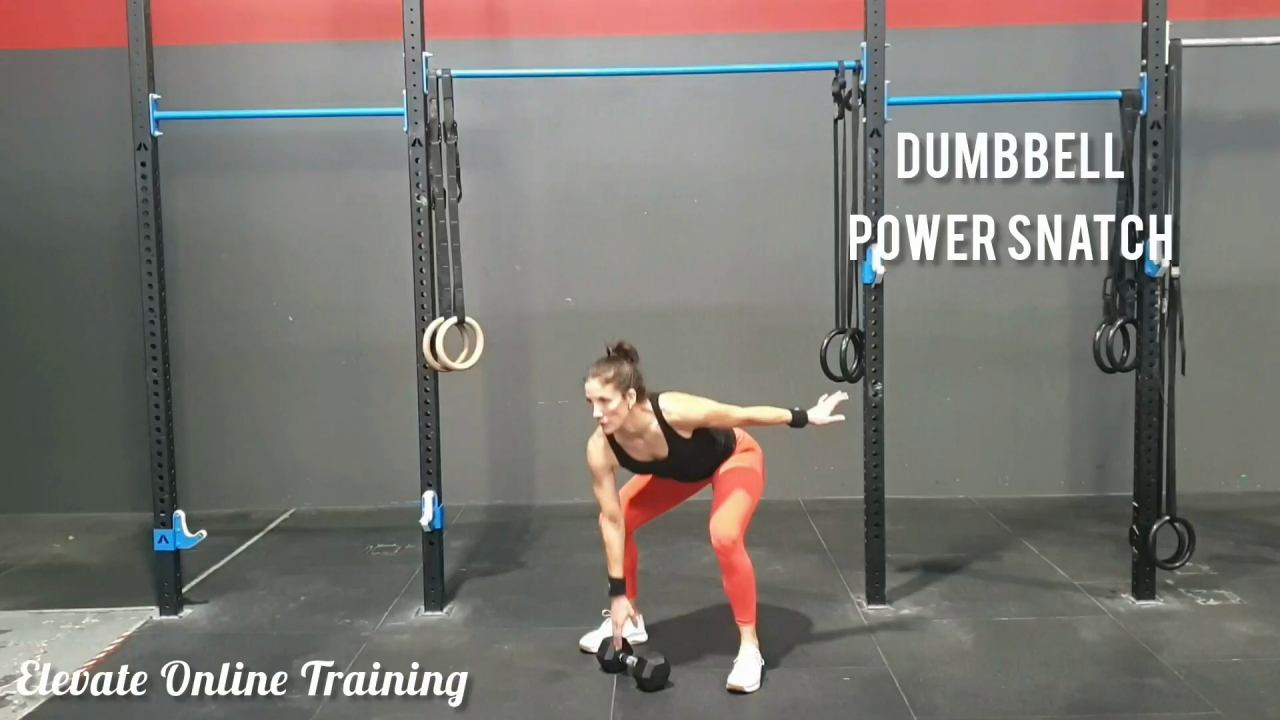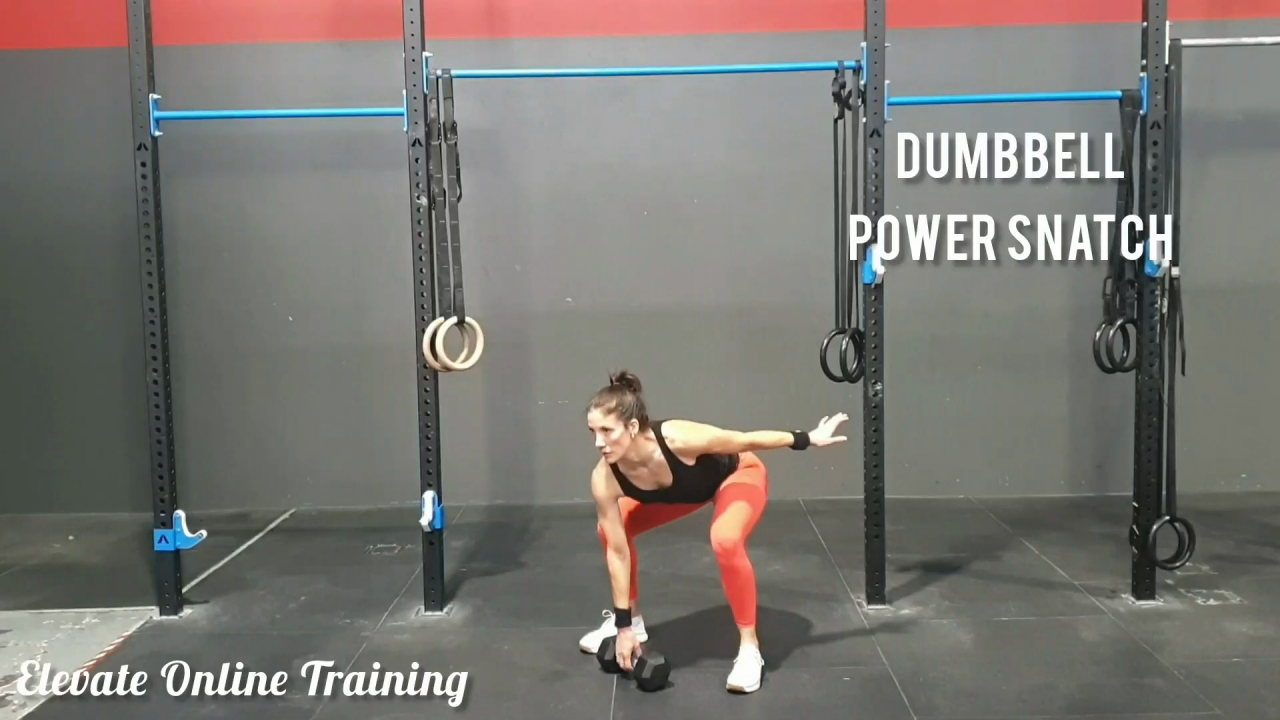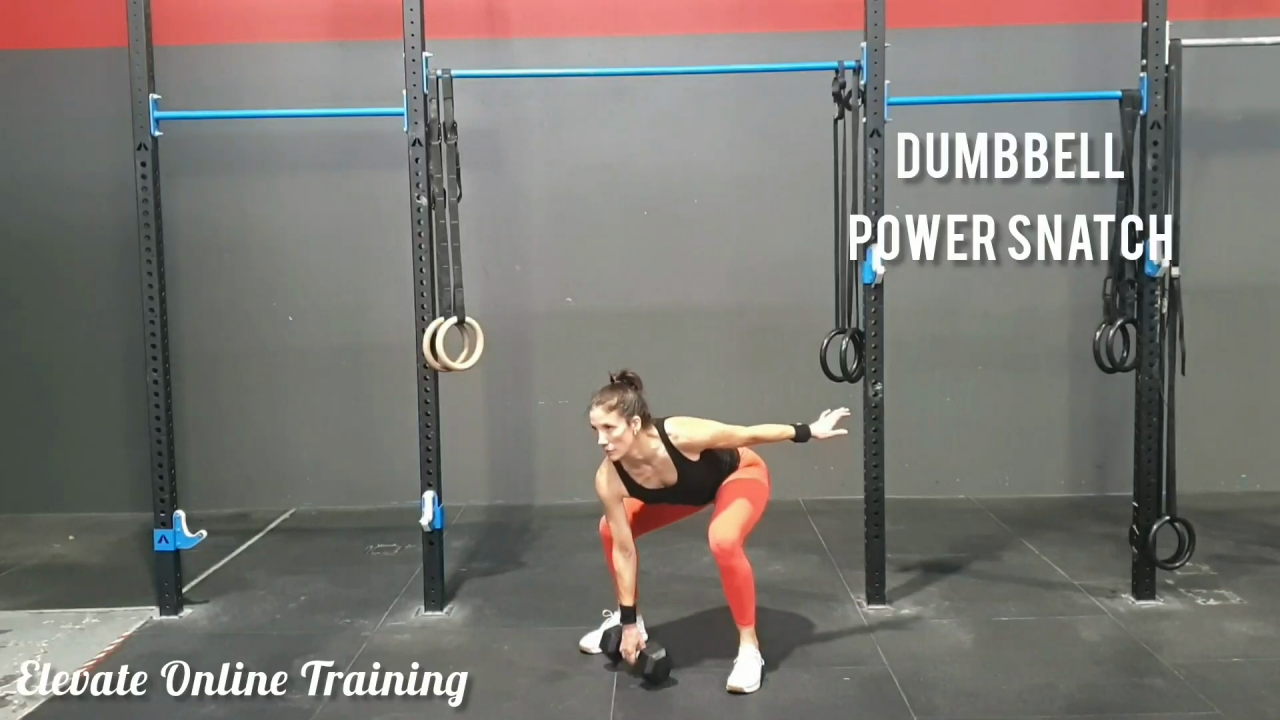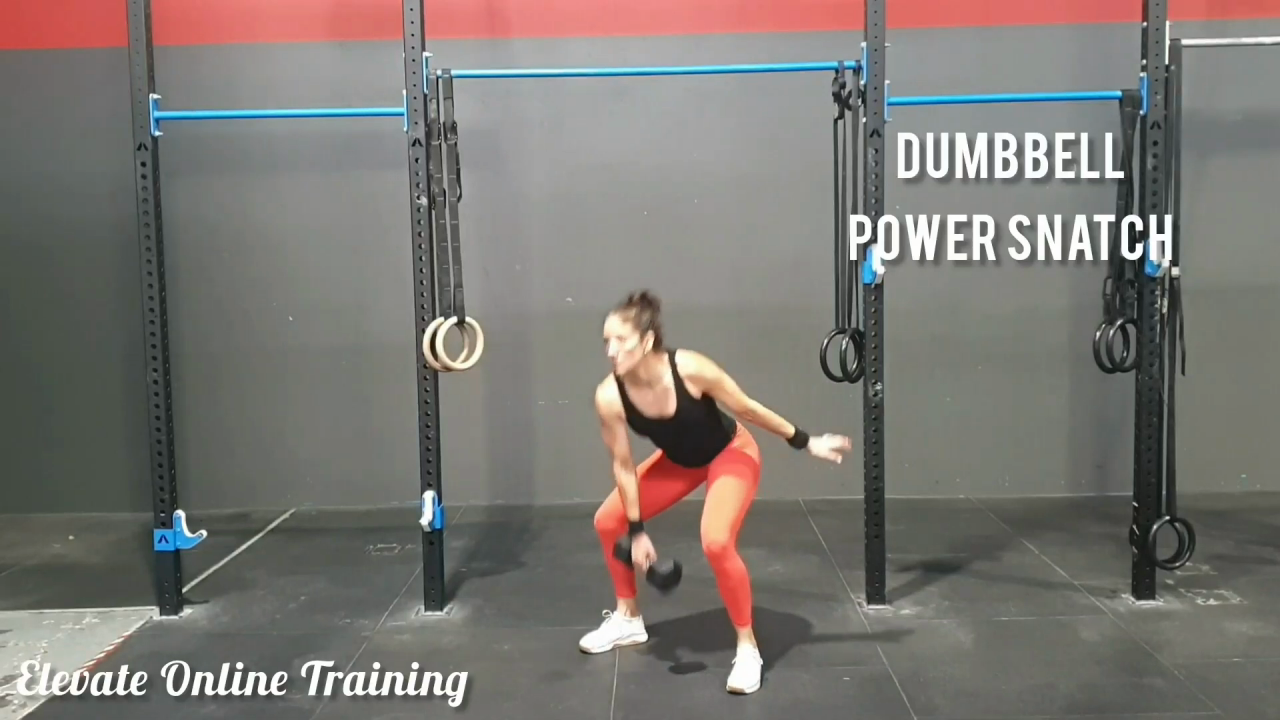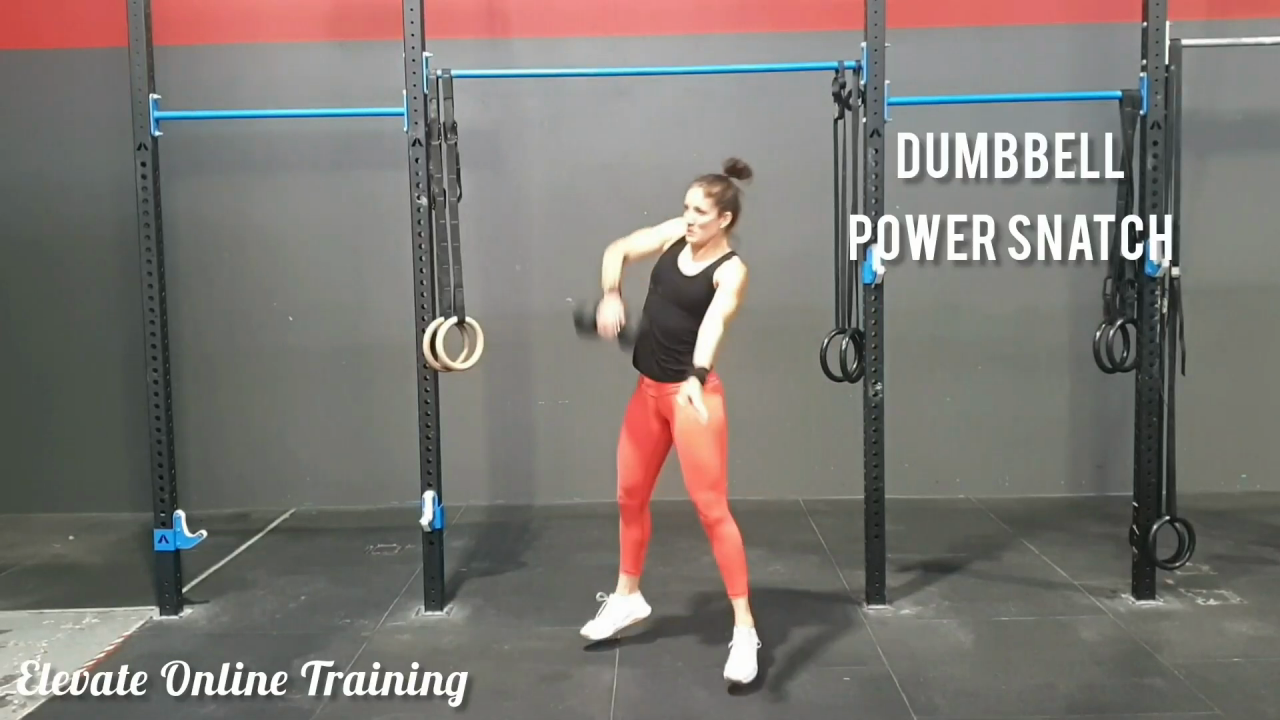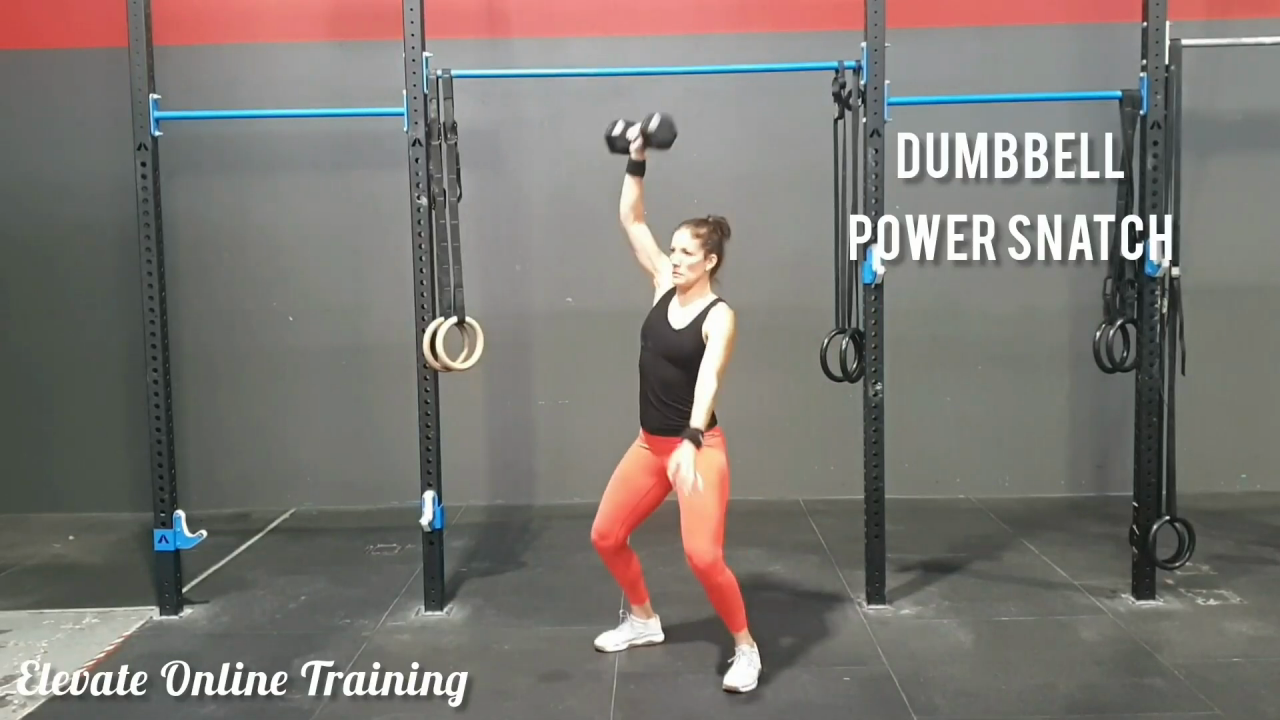
dt=0.3s
person 1, frame 1
left shoulder: (675, 411)
right shoulder: (600, 448)
left elbow: (743, 416)
right elbow: (611, 521)
left wrist: (805, 417)
right wrist: (617, 594)
left hip: (735, 456)
right hip: (680, 469)
left knee: (725, 536)
right knee: (623, 521)
left ankle: (750, 647)
right ankle: (631, 620)
person 1, frame 2
left shoulder: (678, 440)
right shoulder: (605, 480)
left elbow: (747, 441)
right elbow: (617, 550)
left wrist: (806, 439)
right wrist: (623, 625)
left hip: (739, 473)
right hip: (689, 489)
left knee: (725, 540)
right knee: (610, 529)
left ankle: (750, 647)
right ankle: (632, 617)
person 1, frame 3
left shoulder: (681, 435)
right shoulder: (608, 478)
left elbow: (748, 435)
right elbow: (623, 548)
left wrist: (807, 431)
right wrist: (628, 621)
left hip: (741, 473)
right hip: (690, 491)
left knee: (723, 541)
right knee: (610, 529)
left ankle: (749, 647)
right ankle: (627, 618)
person 1, frame 4
left shoulder: (692, 370)
right shoulder: (609, 397)
left elbow: (750, 410)
right elbow: (622, 466)
left wrist: (805, 441)
right wrist: (637, 531)
left hip: (729, 457)
right hip: (676, 462)
left knee: (715, 542)
right knee: (608, 522)
left ankle: (747, 650)
right ankle: (627, 619)
person 1, frame 5
left shoulder: (732, 269)
right shoulder: (673, 235)
left elbow: (715, 325)
right elbow: (616, 250)
left wrist: (698, 379)
right wrist: (610, 294)
left hip: (694, 393)
right hip: (646, 390)
left knee: (710, 506)
right knee: (630, 496)
left ankle: (744, 629)
right ankle: (627, 596)
person 1, frame 6
left shoulder: (719, 318)
right shoulder: (665, 286)
left elbow: (707, 386)
right elbow: (631, 221)
left wrist: (692, 445)
right wrist: (635, 164)
left hip: (696, 448)
right hip: (648, 446)
left knee: (702, 556)
right knee: (606, 538)
left ankle: (746, 649)
right ankle: (643, 621)
